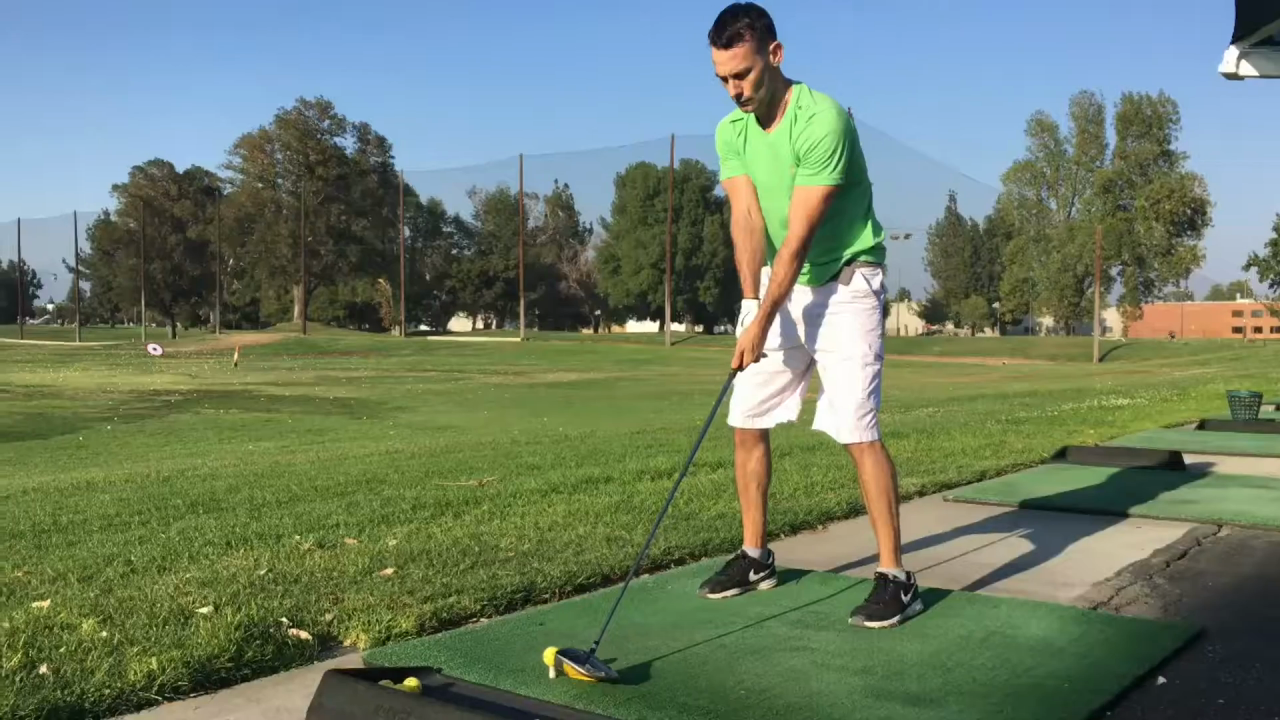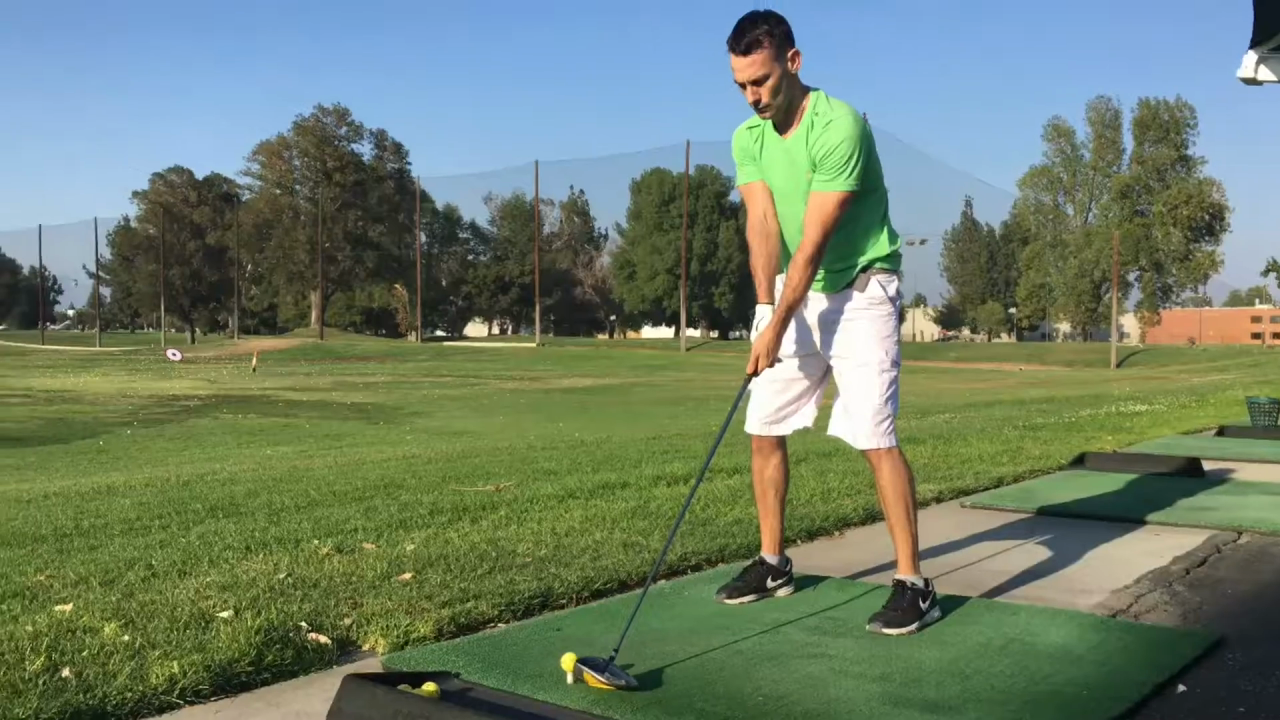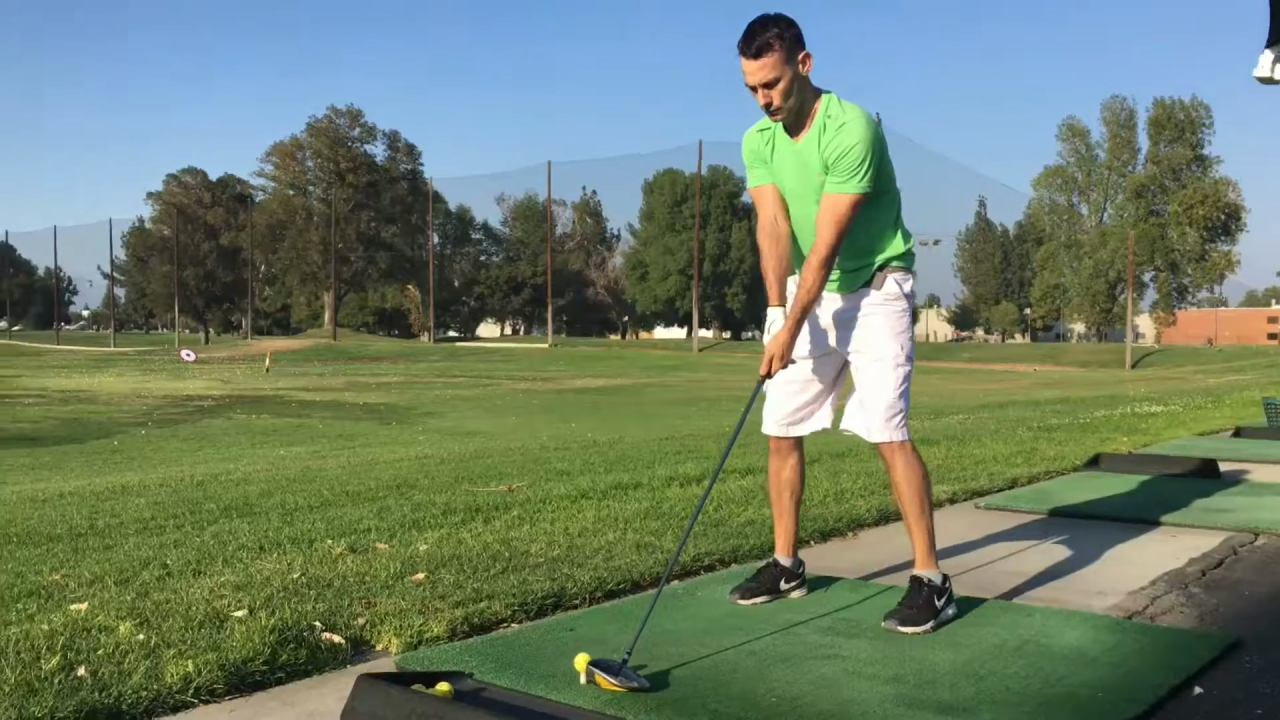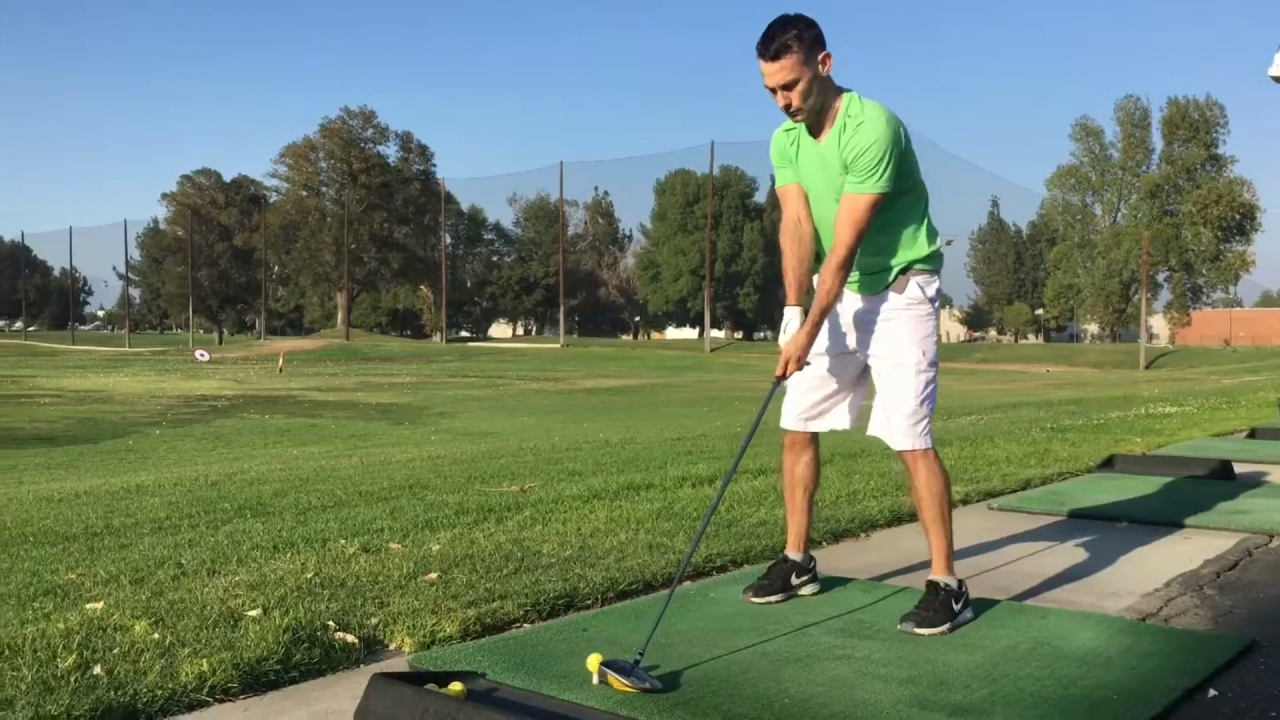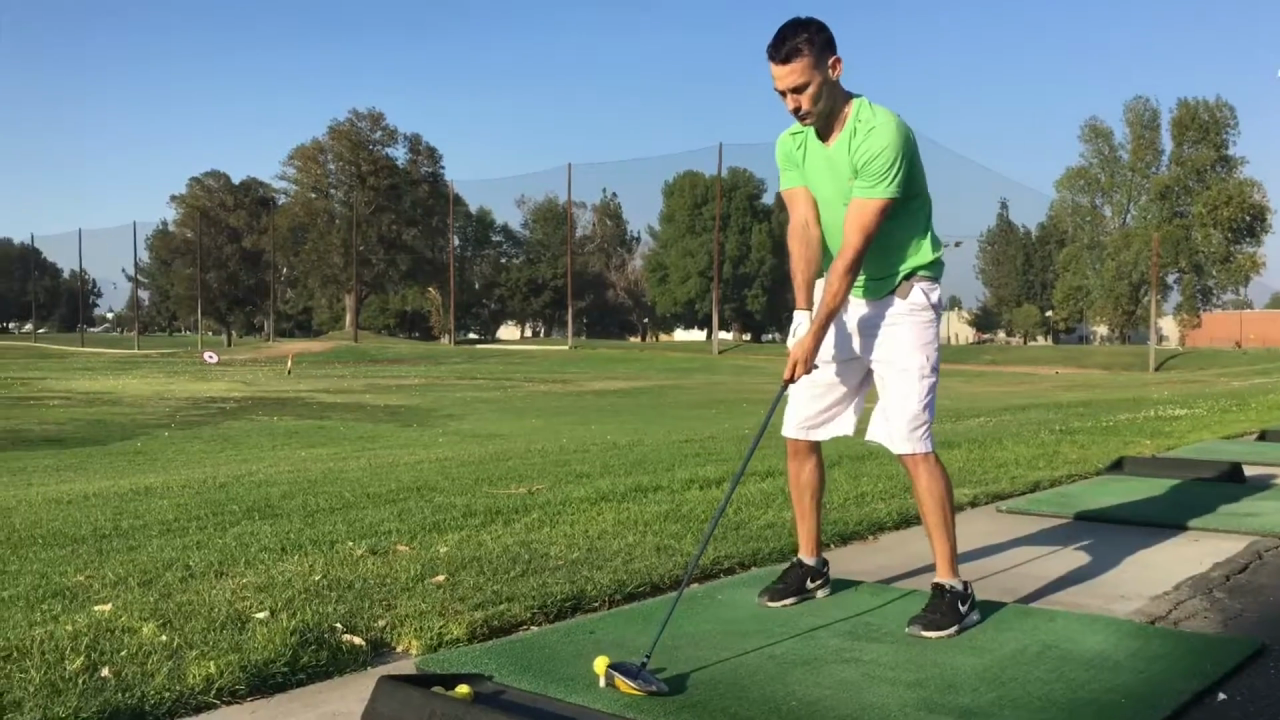
dt=0.2s
person 1, frame 1
left shoulder: (823, 119)
right shoulder: (730, 131)
left elbow: (798, 236)
right elbow: (747, 219)
left wrist: (762, 323)
right wrist: (749, 305)
left hip: (843, 286)
right hip: (779, 287)
left knee: (857, 430)
right knee: (747, 425)
left ankle: (894, 577)
right ankle: (755, 555)
person 1, frame 2
left shoulder: (840, 126)
right shoulder: (747, 137)
left elbow: (813, 242)
right elbow: (762, 225)
left wrist: (776, 329)
right wrist: (765, 310)
left hip: (859, 292)
right hip: (795, 294)
left knee: (874, 435)
right knee: (764, 431)
left ankle: (912, 584)
right ankle: (773, 562)
person 1, frame 3
left shoulder: (851, 129)
right shoulder: (757, 140)
left elbow: (826, 245)
right elbow: (772, 228)
left wrist: (790, 329)
right wrist: (775, 312)
left hip: (874, 291)
right hip: (809, 294)
left knee: (887, 431)
right knee: (781, 433)
left ankle: (930, 579)
right ankle: (786, 565)
person 1, frame 4
left shoulder: (874, 127)
right shoulder: (785, 140)
left elbow: (844, 245)
right elbow: (797, 227)
left wrist: (810, 331)
right wrist: (792, 314)
left hip: (900, 292)
right hip: (834, 295)
left knee: (910, 436)
right knee: (798, 427)
left ankle: (946, 584)
right ankle: (797, 561)
person 1, frame 5
left shoulder: (883, 133)
right shoulder: (791, 144)
left elbow: (853, 250)
right elbow: (803, 230)
left wrist: (813, 335)
right wrist: (801, 317)
left hip: (901, 299)
right hip: (837, 299)
left knee: (911, 441)
right knee: (799, 435)
left ankle: (951, 587)
right ankle: (810, 564)
